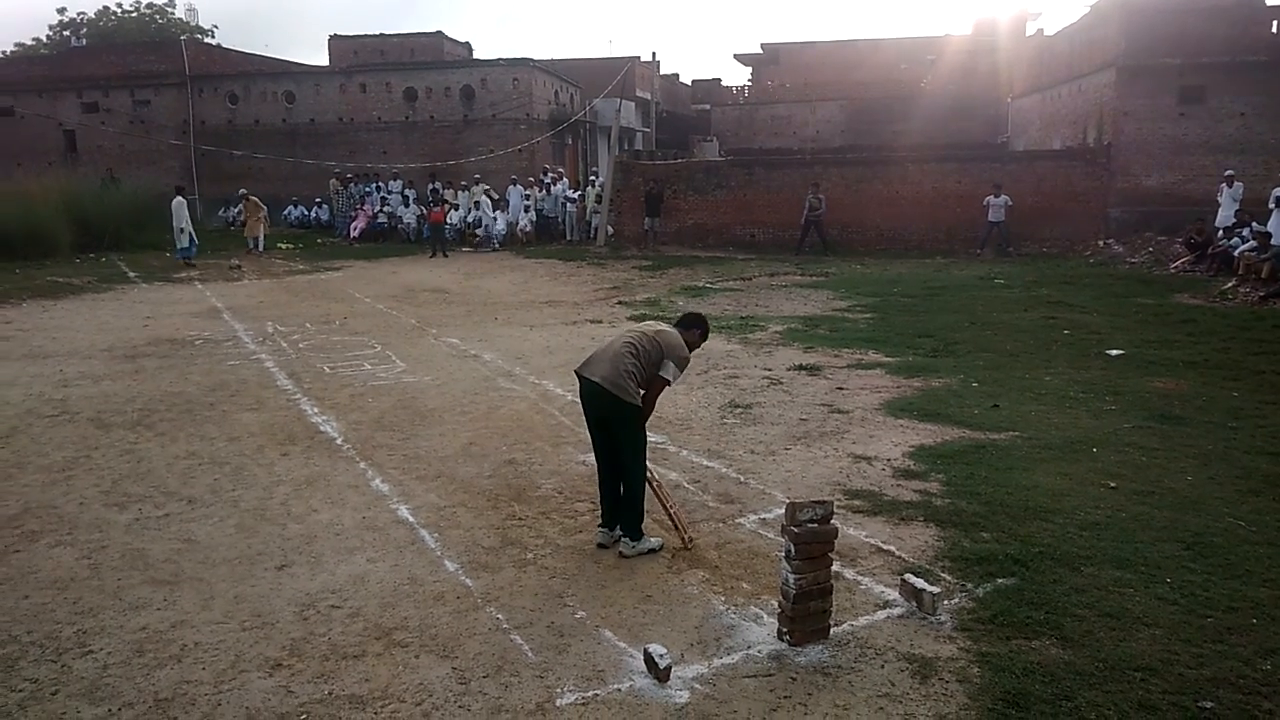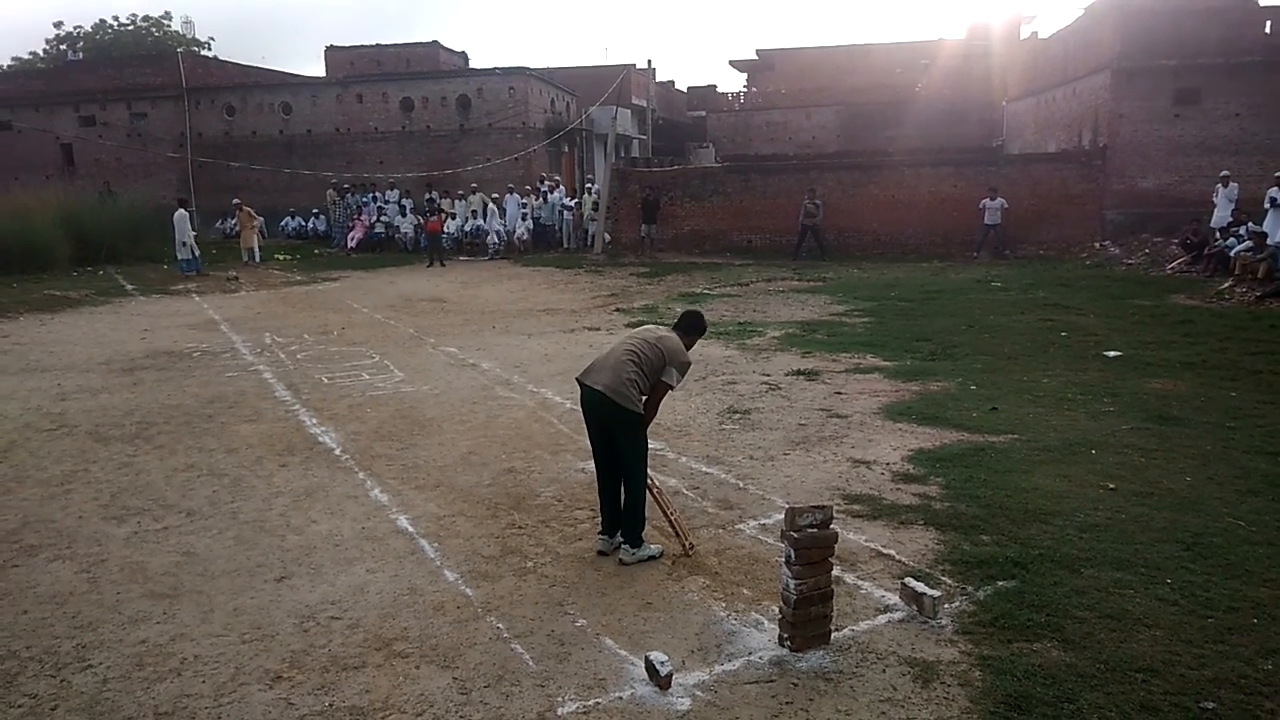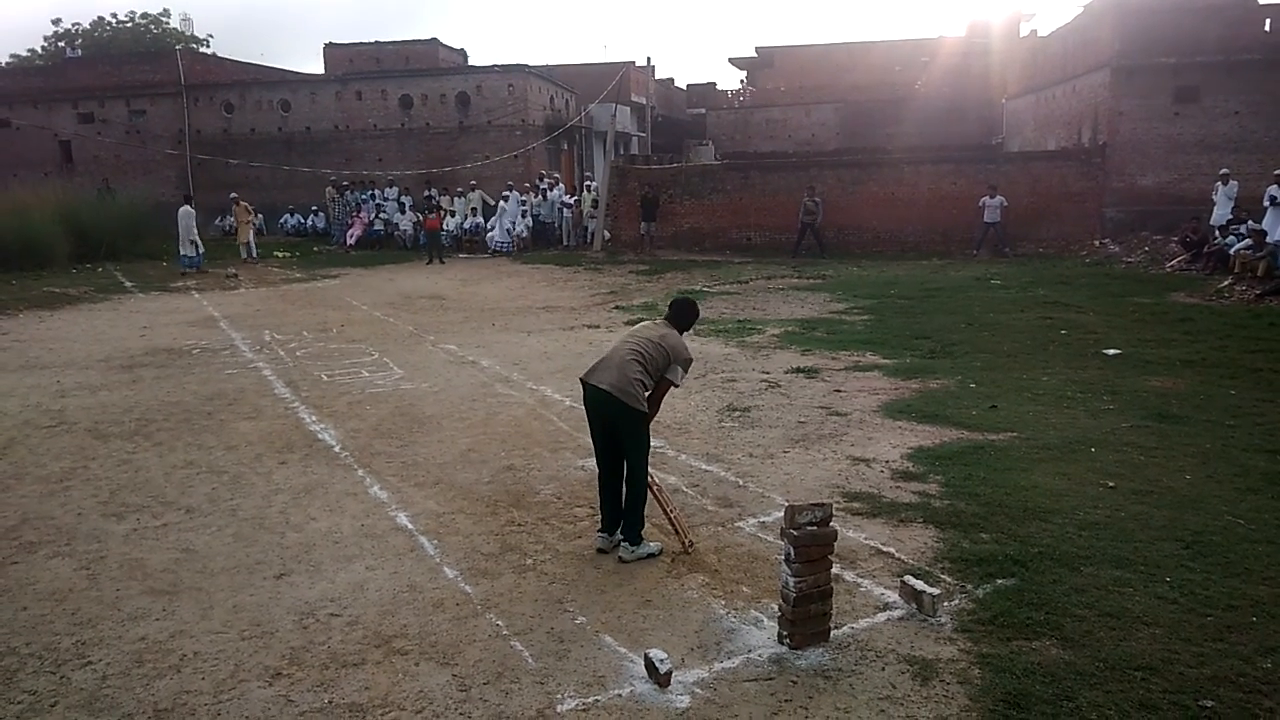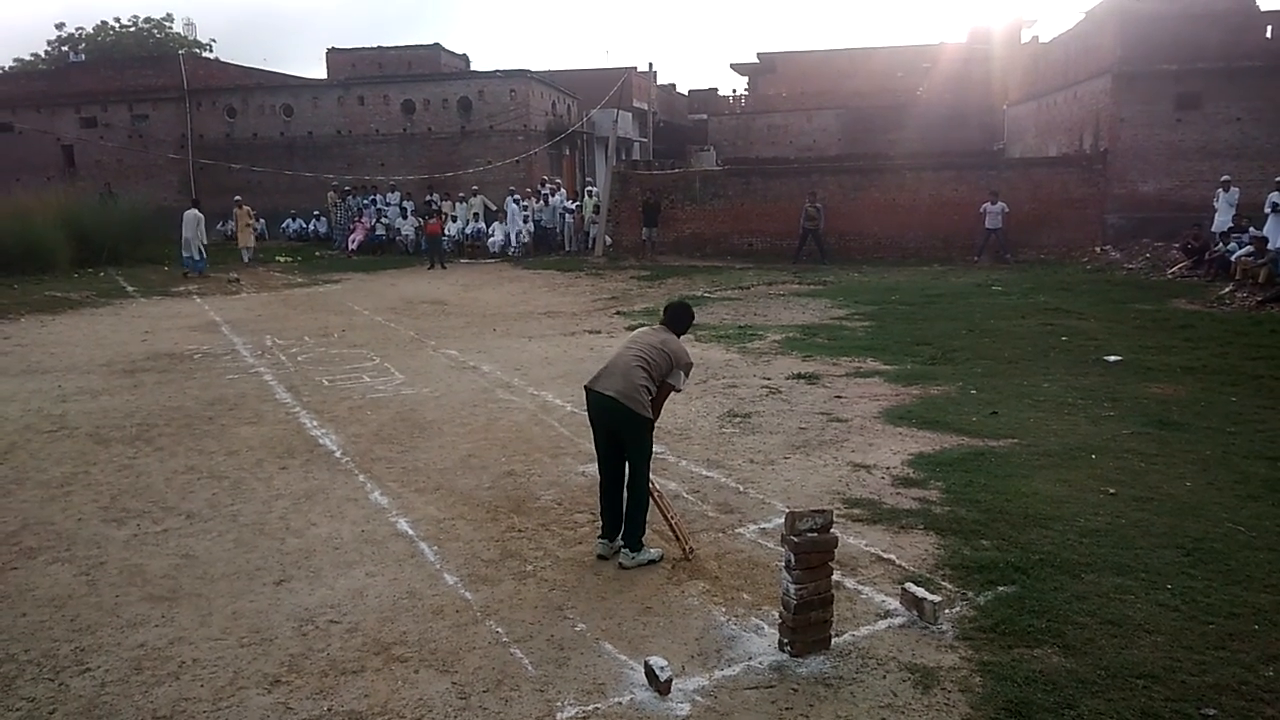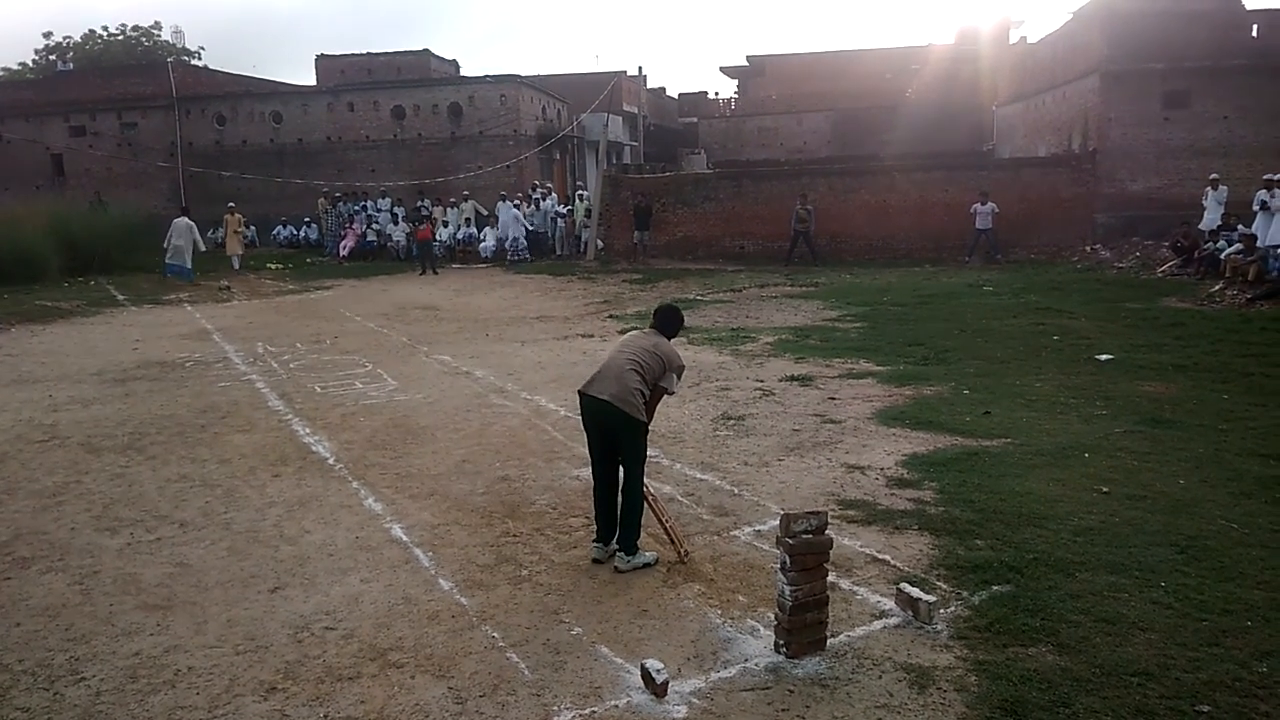
dt=0.2s
person 1, frame 1
left shoulder: (651, 327)
right shoulder: (680, 351)
right elbow: (650, 395)
left wrist: (633, 428)
right wrist: (636, 428)
left hip: (588, 380)
right hip: (617, 390)
left knee: (607, 463)
right knee: (633, 468)
left ankle: (607, 528)
right ankle: (632, 538)
person 1, frame 2
left shoulder: (647, 330)
right shoulder: (681, 357)
right elbow: (653, 401)
left wrist: (634, 430)
right wrist: (638, 431)
left hip: (589, 387)
right hip: (620, 399)
left knee: (606, 470)
right knee: (634, 474)
left ankle: (607, 536)
right ankle: (632, 545)
person 1, frame 3
left shoulder: (643, 326)
right shoulder: (682, 353)
right elbow: (656, 398)
left wrist: (637, 423)
right wrist: (641, 426)
left hip: (593, 387)
right hip: (625, 399)
left knee: (608, 468)
right knee: (636, 473)
left ankle: (607, 533)
right ankle: (631, 543)
person 1, frame 4
left shoulder: (640, 333)
right shoulder: (682, 357)
right elbow: (657, 402)
left wrist: (641, 428)
right wrist: (645, 428)
left hip: (596, 394)
right hip: (630, 405)
left knee: (609, 473)
right knee: (638, 479)
left ankle: (607, 539)
right ankle: (632, 549)
person 1, frame 5
left shoulder: (630, 337)
right shoulder: (673, 359)
right elbow: (651, 404)
right wrist: (638, 433)
left hip: (590, 398)
right hip: (624, 408)
left knee: (603, 477)
right knee: (633, 482)
left ankle: (602, 543)
right ankle: (627, 553)
